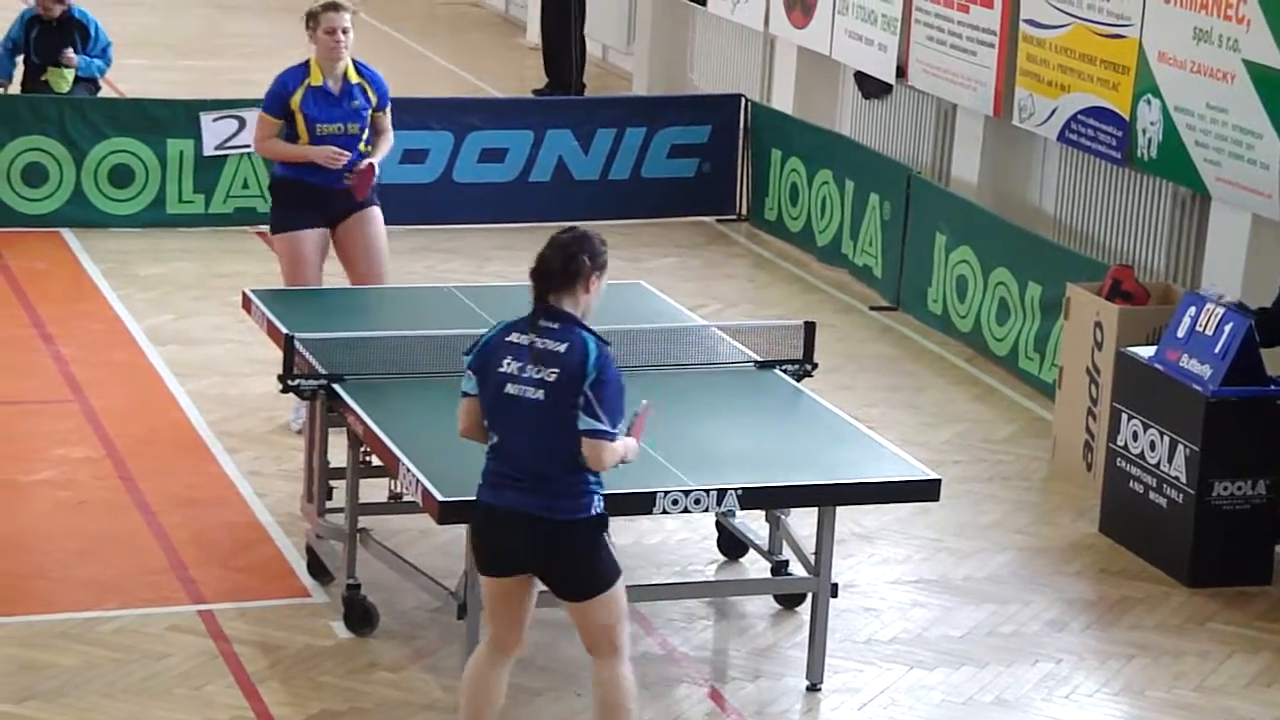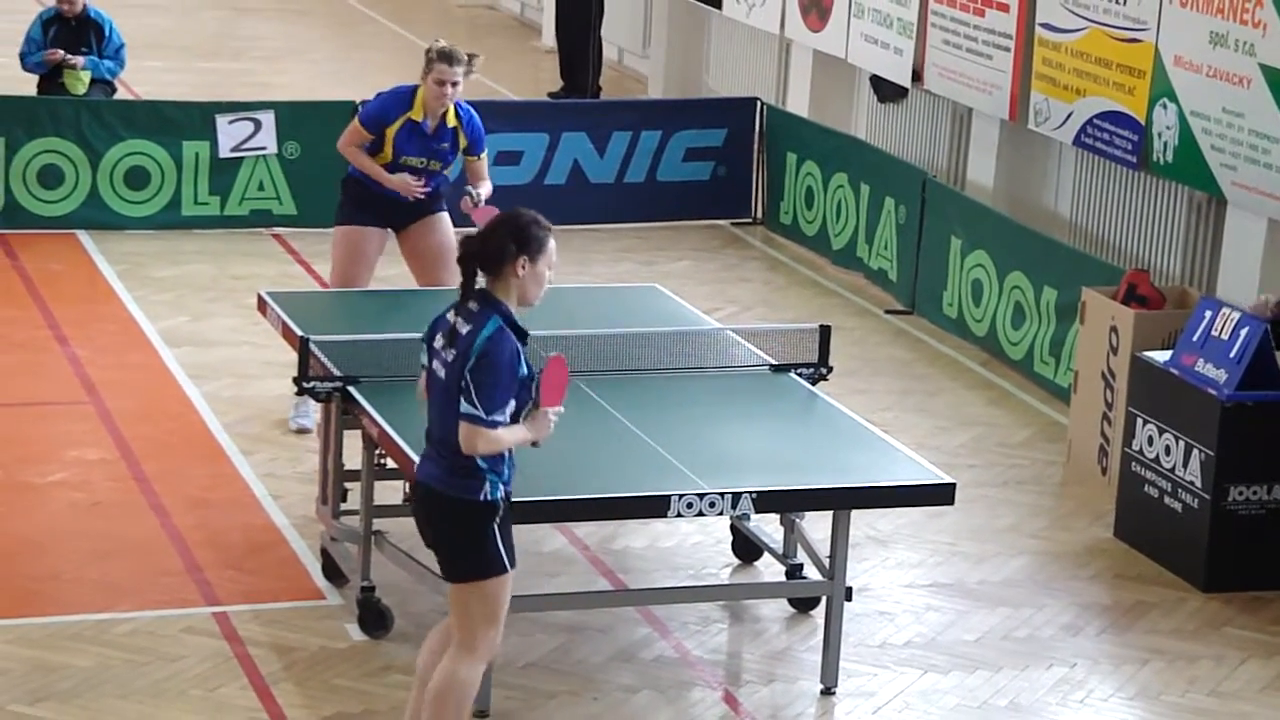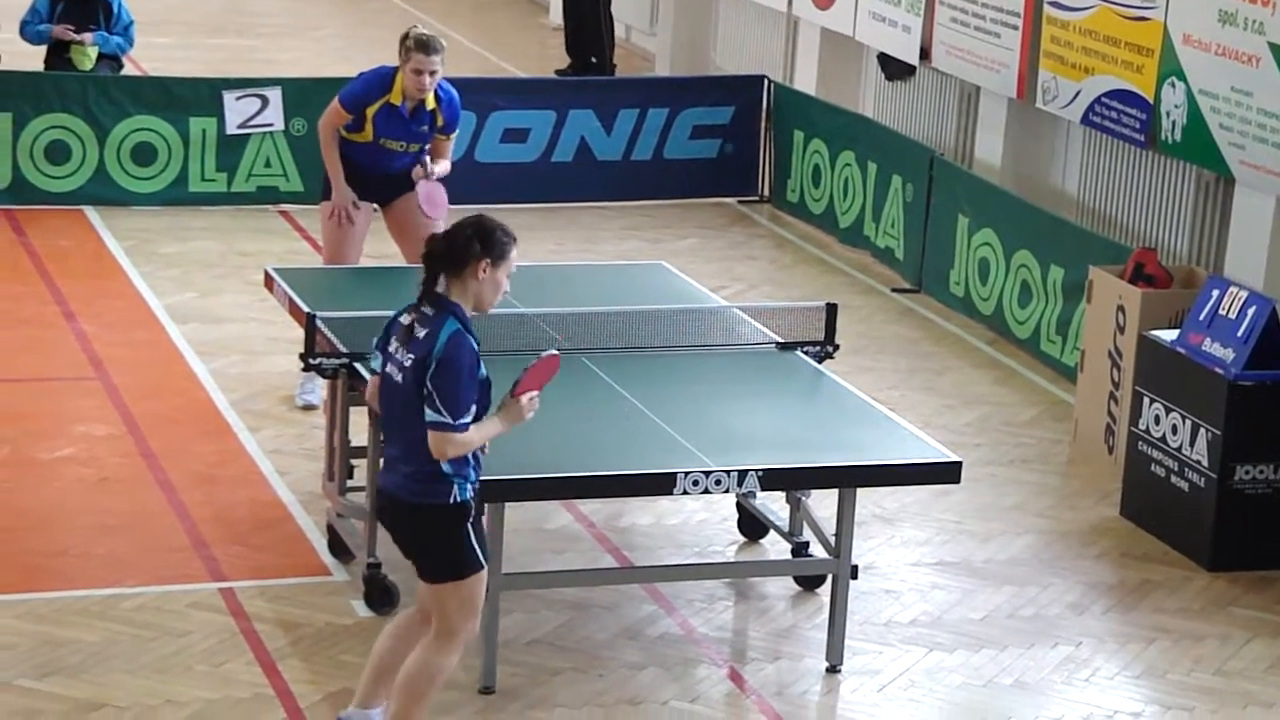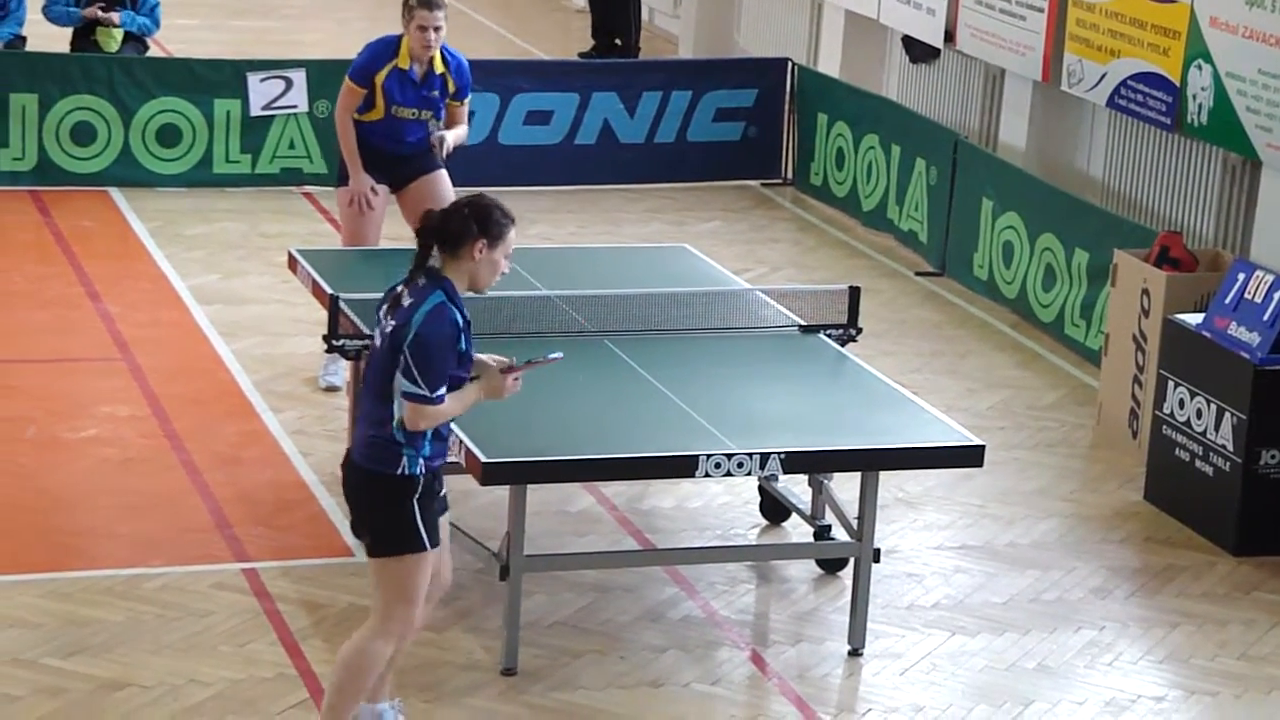
dt=0.7s
person 1, frame 1
left shoulder: (495, 342)
right shoulder: (593, 358)
left elbow: (468, 425)
right elbow: (598, 457)
right wrist: (626, 447)
left hip: (495, 514)
right hip: (567, 524)
left knee: (499, 643)
right knee: (610, 652)
person 1, frame 2
left shoulder: (451, 319)
right shoulder: (499, 345)
right elbow: (475, 440)
right wrist: (529, 429)
left hip: (434, 491)
right hip: (470, 505)
left knee: (462, 626)
right knee: (477, 643)
person 1, frame 3
left shoulder: (405, 320)
right shoulder: (456, 346)
left elbow: (376, 397)
right elbow: (446, 444)
right wrist: (505, 418)
left hip: (397, 493)
right hip: (439, 505)
left knee: (430, 612)
right knee: (453, 632)
person 1, frame 4
left shoulder: (409, 291)
right shoulder: (439, 317)
right elbow: (420, 414)
left wrist: (468, 363)
right wrist: (482, 388)
left hip: (383, 468)
right hip: (397, 478)
left knee: (432, 586)
right knee: (396, 620)
person 2, frame 1
left shoulder: (371, 82)
right shoulder: (289, 83)
left elbow: (385, 134)
right elbow: (262, 144)
left wrist: (373, 161)
right wrist: (313, 153)
left hip: (354, 195)
right hip: (298, 199)
right ankle: (308, 397)
person 2, frame 2
left shoulder: (468, 123)
right shoulder: (391, 104)
left elbow: (481, 181)
right elbow: (346, 145)
left wrist: (477, 197)
right wrist: (388, 179)
left hip: (424, 203)
right hip: (366, 198)
right ankle: (308, 394)
person 2, frame 3
left shoulder: (448, 102)
right shoulder: (371, 85)
left elbow: (442, 160)
right elbow: (326, 128)
left wrist: (433, 171)
right wrist: (338, 187)
left hip: (406, 178)
right hip: (352, 173)
right knee: (337, 272)
right ankle: (313, 371)
person 2, frame 4
left shoulder: (456, 68)
right shoulder: (377, 54)
left elbow: (460, 126)
right elbow: (343, 113)
left wrist: (448, 137)
right wrist: (356, 174)
left hip: (420, 159)
right hip: (368, 156)
right ankle: (336, 353)
